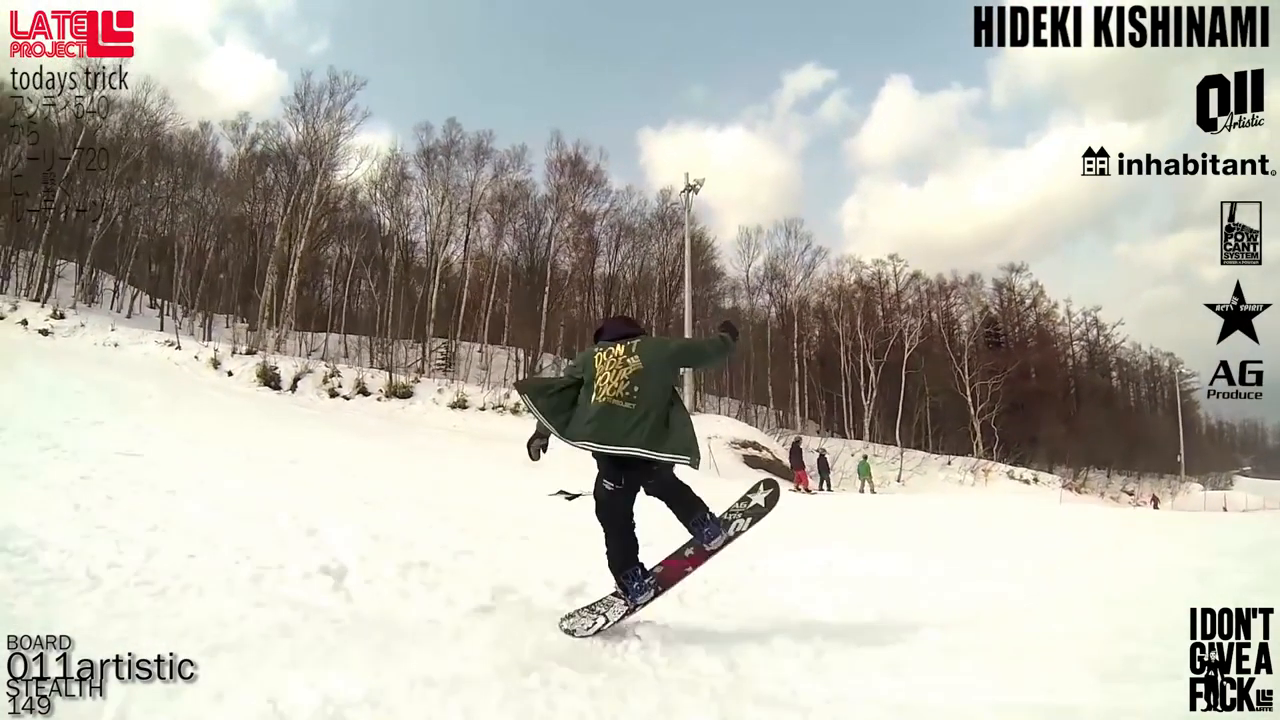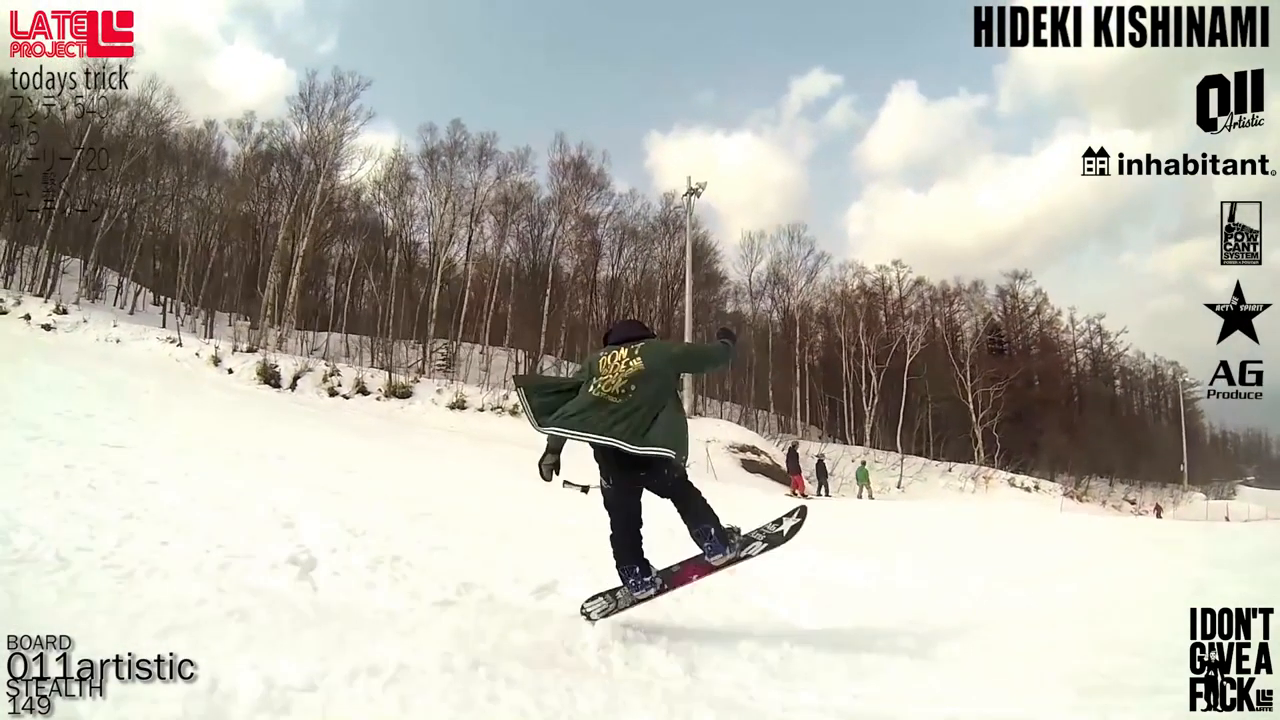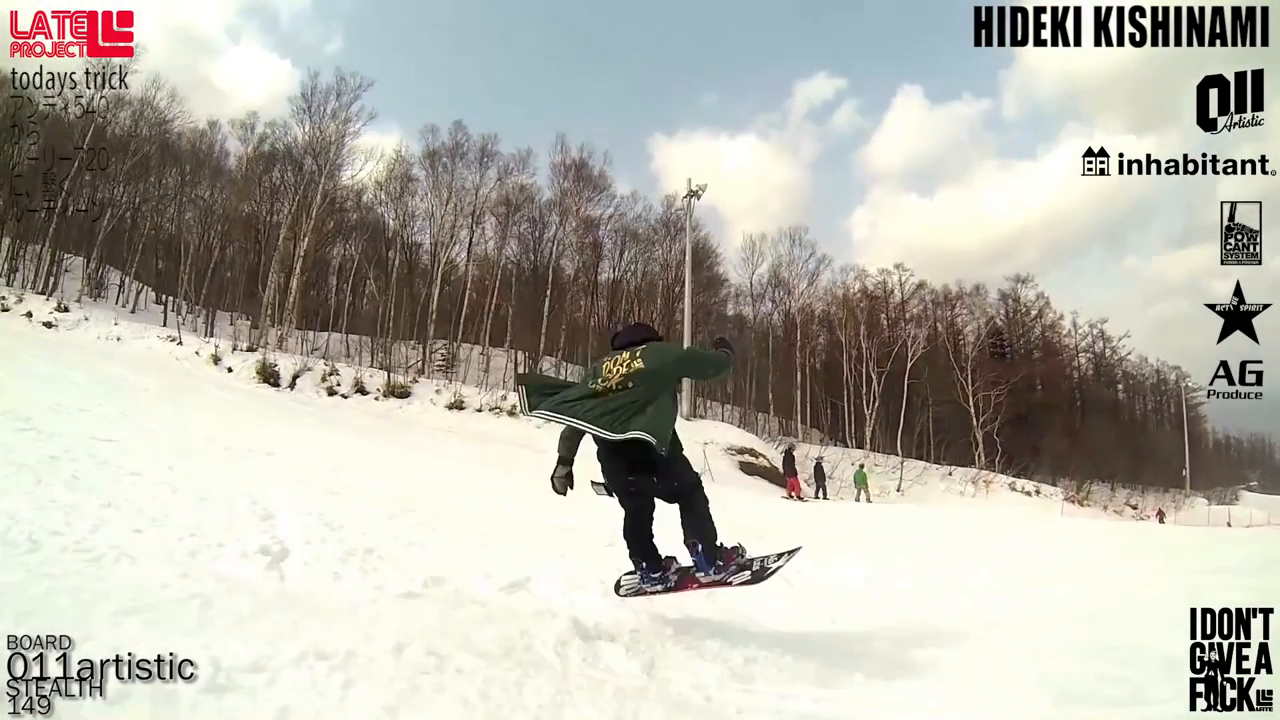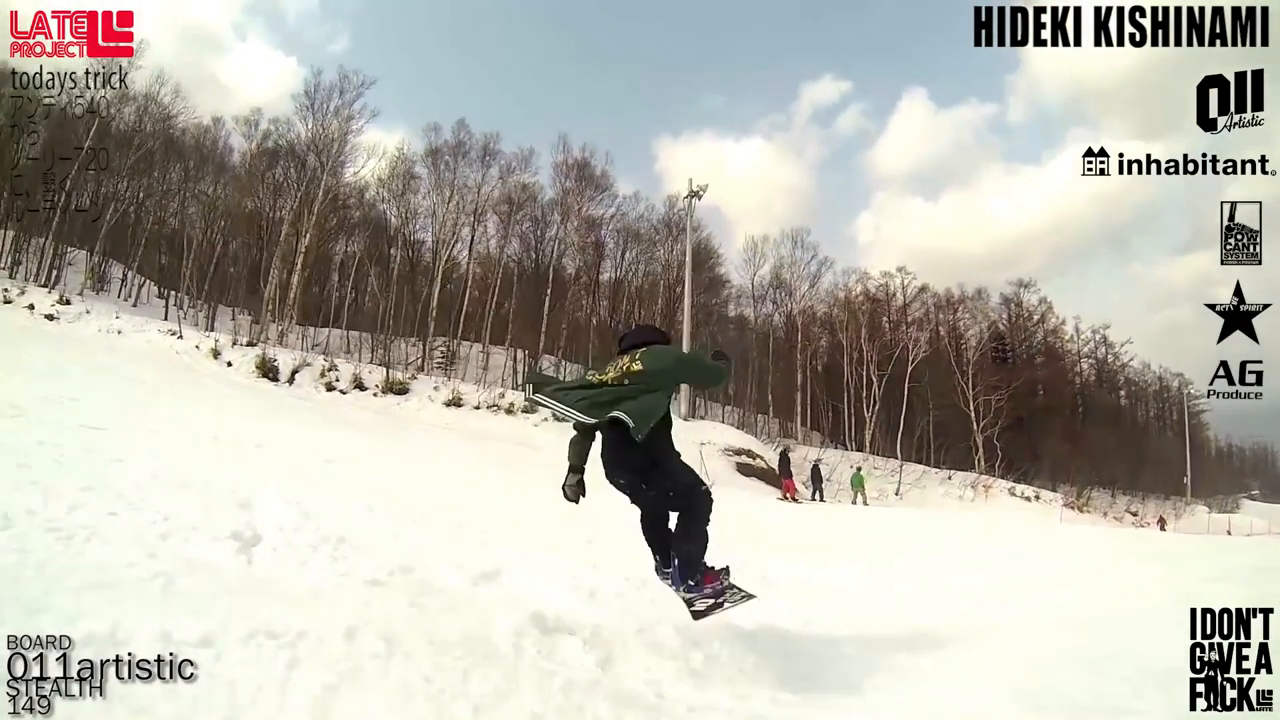
dt=0.1s
person 1, frame 1
left shoulder: (589, 358)
right shoulder: (657, 347)
left elbow: (559, 393)
right elbow: (711, 351)
left wrist: (540, 435)
right wrist: (727, 337)
left hip: (612, 456)
right hip: (655, 448)
left knee: (615, 523)
right knee: (668, 487)
left ankle: (634, 584)
right ankle: (707, 531)
person 1, frame 2
left shoulder: (596, 361)
right shoulder: (661, 351)
left elbow: (566, 399)
right elbow: (713, 356)
left wrist: (552, 450)
right wrist: (726, 342)
left hip: (612, 456)
right hip: (653, 449)
left knee: (623, 519)
right knee: (681, 490)
left ankle: (637, 577)
right ankle: (717, 544)
person 1, frame 3
left shoulder: (603, 365)
right shoulder: (664, 353)
left elbow: (575, 416)
right elbow: (717, 365)
left wrist: (564, 462)
right wrist: (723, 350)
left hip: (612, 460)
right hip: (651, 448)
left knee: (637, 512)
right knee: (690, 493)
left ankle: (651, 570)
right ankle: (709, 560)
person 1, frame 4
left shoulder: (607, 371)
right shoulder: (665, 355)
left elbow: (583, 426)
right elbow: (715, 376)
left wrist: (575, 470)
right wrist: (721, 362)
left hip: (616, 462)
right hip: (650, 454)
left knee: (653, 508)
right knee: (696, 501)
left ankle: (669, 565)
right ankle: (690, 576)
